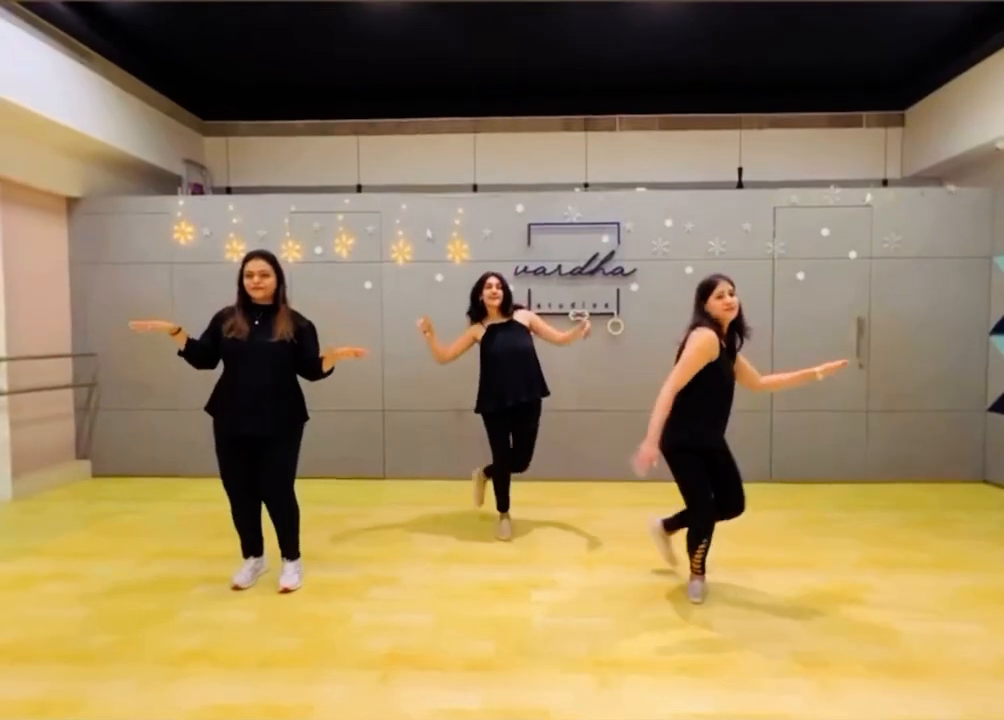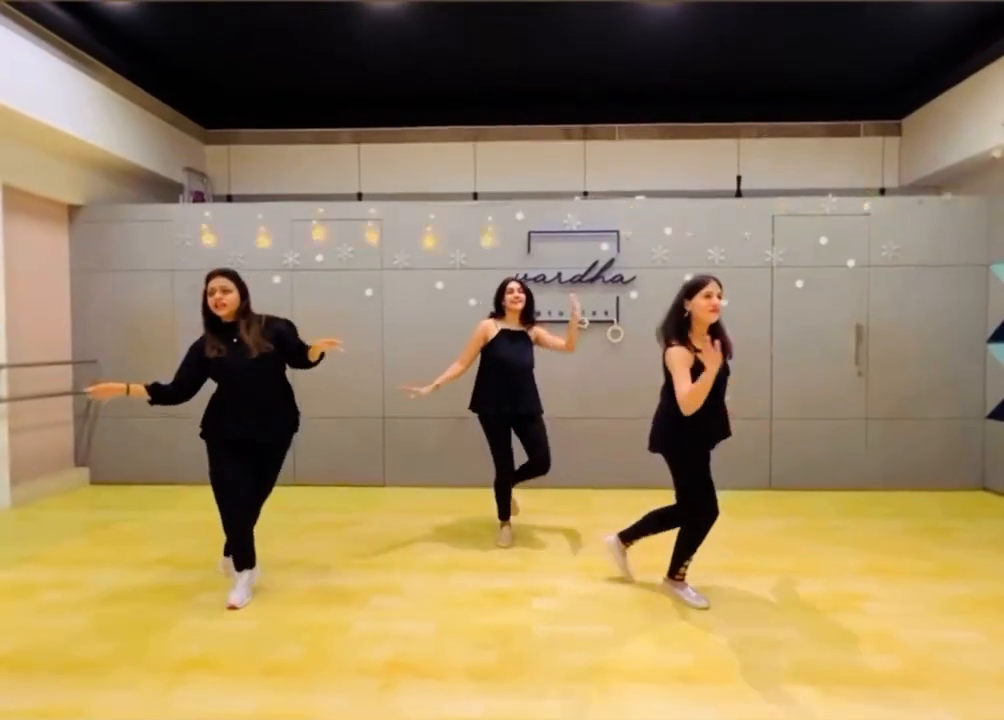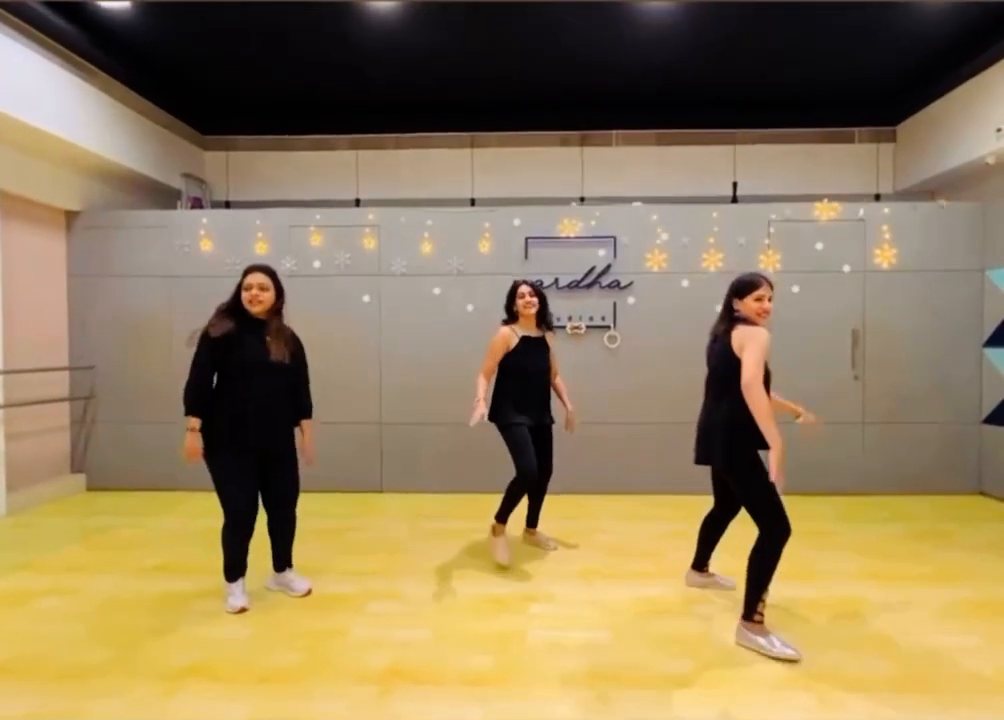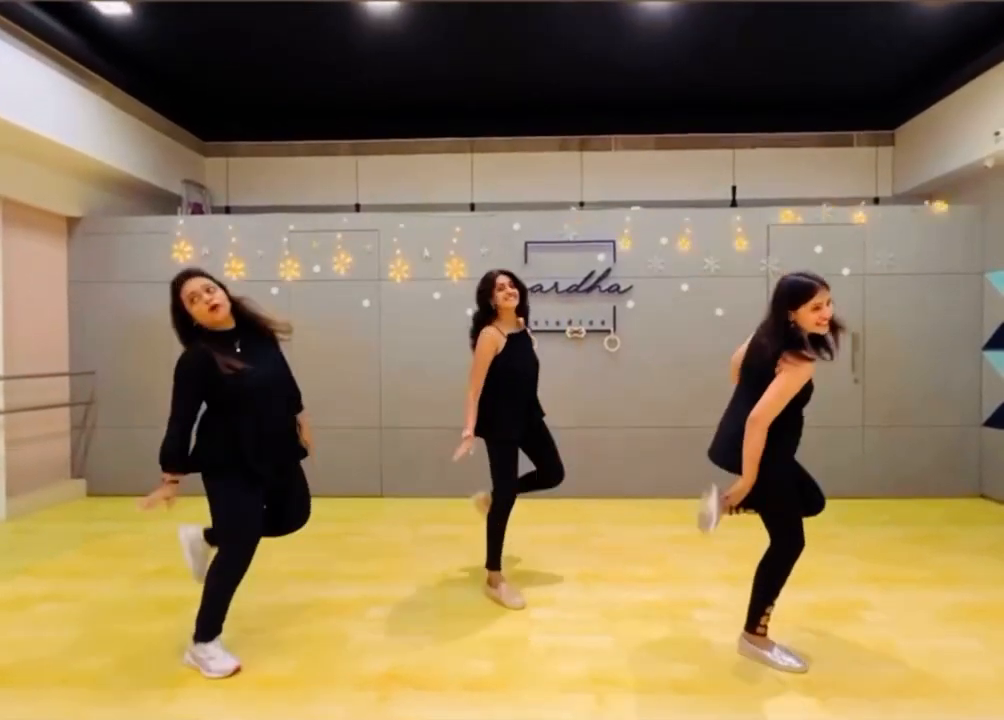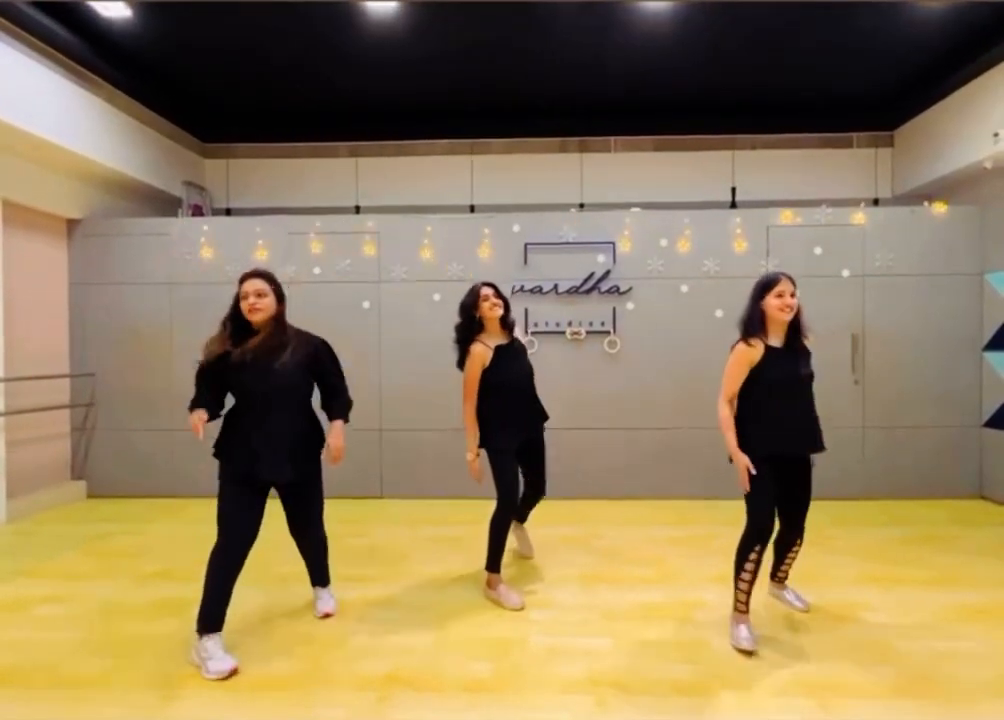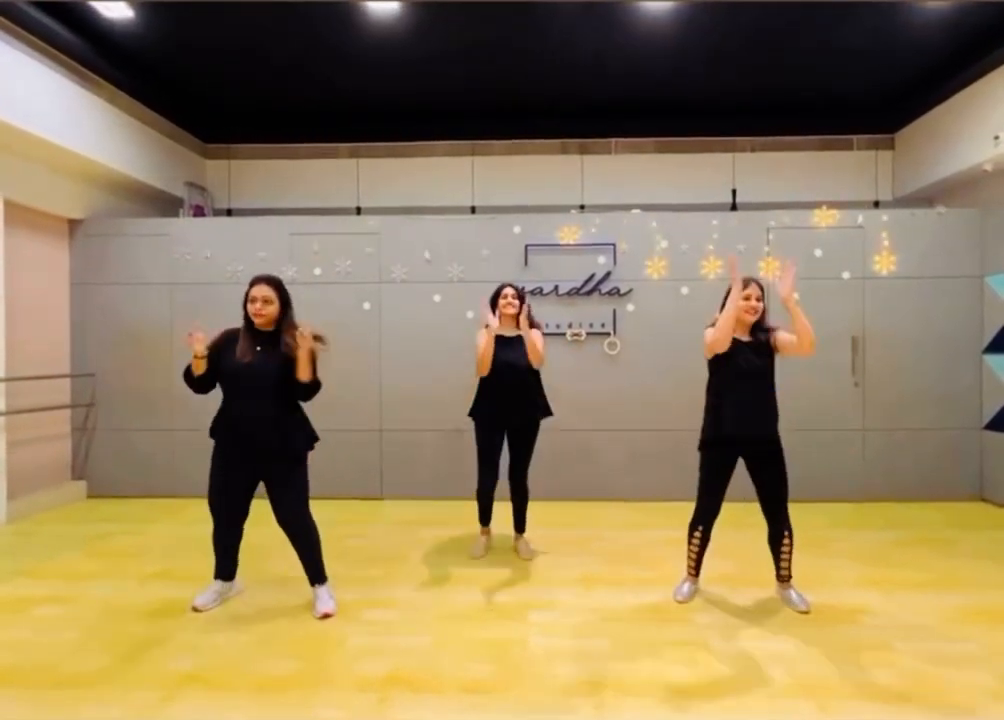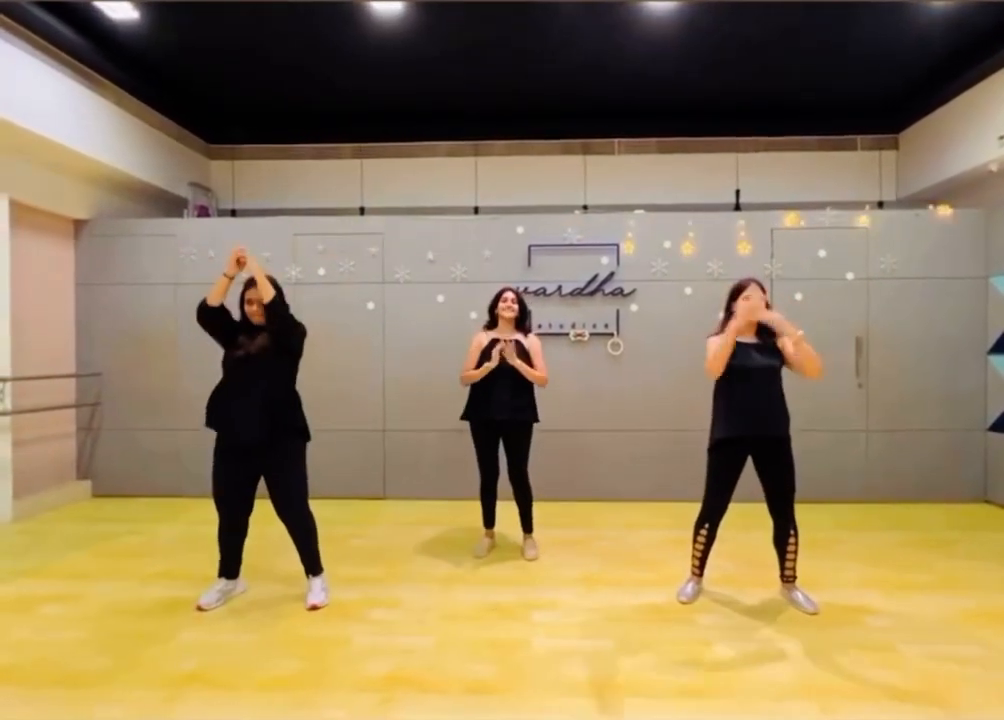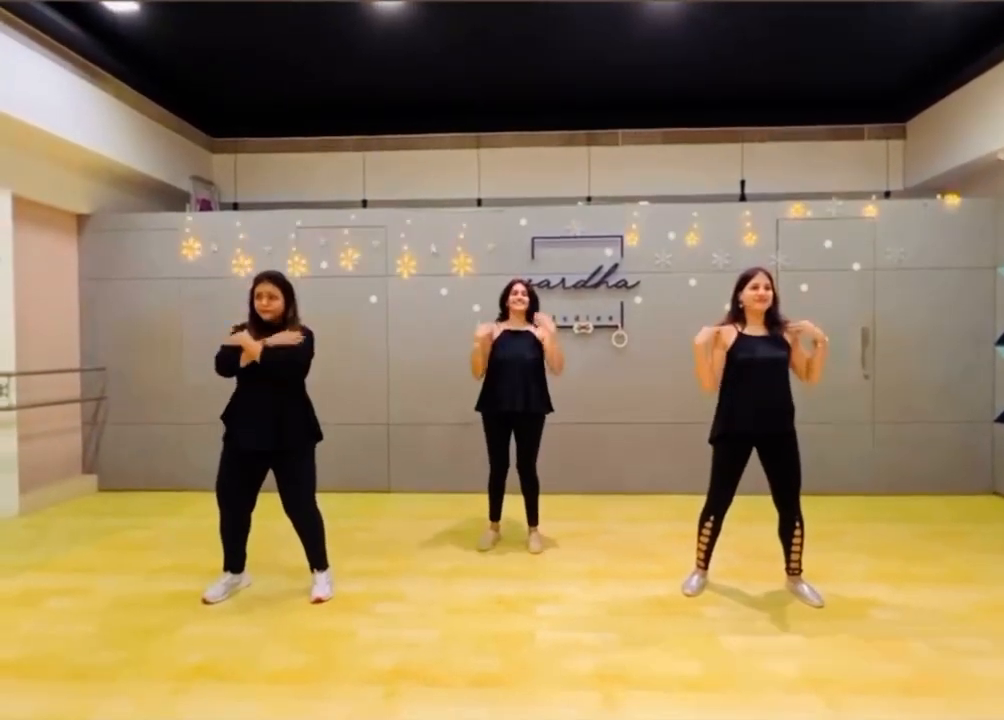
dt=0.5s
person 1, frame 1
left shoulder: (295, 324)
right shoulder: (226, 320)
left elbow: (311, 370)
right elbow: (203, 358)
left wrist: (335, 355)
right wrist: (174, 331)
left hip: (280, 424)
right hip: (232, 421)
left knee: (277, 491)
right knee: (240, 492)
left ankle: (292, 561)
right ankle: (252, 558)
person 1, frame 2
left shoulder: (274, 329)
right shoulder: (205, 346)
left elbow: (300, 357)
right elbow: (178, 390)
left wrist: (317, 348)
right wrist: (125, 389)
left hip: (274, 431)
right hip: (228, 434)
left knee: (254, 499)
right knee: (234, 502)
left ankle: (232, 555)
right ankle: (244, 573)
person 1, frame 3
left shoulder: (289, 340)
right shoulder: (222, 332)
left elbow: (299, 389)
right elbow: (199, 383)
left wrist: (305, 429)
right wrist: (193, 429)
left hip: (277, 439)
right hip: (228, 439)
left knee: (284, 506)
right knee: (240, 511)
left ankle: (282, 572)
right ankle: (234, 581)
person 1, frame 4
left shoulder: (260, 334)
right shoulder: (198, 358)
left elbow: (285, 382)
right elbow: (182, 421)
left wrist: (301, 421)
right wrist: (170, 479)
left hip: (277, 453)
right hip: (230, 463)
left knee: (294, 515)
right knee: (239, 546)
left ankle: (205, 539)
right ankle: (203, 644)
person 1, frame 5
left shoulder: (309, 346)
right shoulder: (227, 351)
left elbow: (335, 390)
right elbow: (208, 395)
left wrist: (336, 427)
right wrist: (200, 413)
left hip: (300, 455)
right hip: (243, 459)
left knee: (308, 530)
right knee: (232, 540)
left ankle: (322, 588)
right ankle: (207, 637)
person 1, frame 6
left shoulder: (294, 346)
right shoulder: (227, 340)
left elbow: (305, 393)
right elbow: (200, 384)
left wrist: (304, 357)
right wrist: (198, 357)
left hip: (283, 447)
right hip: (234, 446)
left knee: (295, 517)
right knee: (226, 516)
left ankle: (321, 587)
right ankle: (224, 581)
person 1, frame 7
left shoulder: (290, 334)
right shoulder: (234, 335)
left elbow: (276, 310)
right elbow: (207, 313)
left wrist: (256, 269)
right wrist: (230, 272)
left hip: (281, 438)
right hip: (234, 438)
left knee: (294, 509)
right knee: (231, 511)
left ankle: (316, 577)
right ankle: (229, 579)
person 1, frame 8
left shoulder: (300, 338)
right shoulder: (245, 332)
left elbow: (282, 369)
right elbow: (227, 365)
left wrist: (251, 347)
right wrist: (268, 341)
left hip: (291, 437)
right hip: (243, 436)
left knee: (300, 506)
right knee: (231, 504)
left ankle: (321, 573)
right ankle: (233, 573)
person 2, frame 1
left shoulder: (727, 342)
right shoulder: (705, 337)
left elbow: (756, 383)
right elbow: (670, 387)
left wrist: (814, 373)
right wrist: (652, 437)
left hip: (708, 437)
right hip: (683, 438)
left knee: (732, 503)
right knee: (703, 511)
left ankle: (665, 528)
right ankle: (696, 573)
person 2, frame 2
left shoulder: (716, 338)
right shoulder: (678, 348)
right elbow: (688, 403)
right wrist: (709, 372)
left hip: (697, 436)
right hip: (680, 437)
left knee: (689, 507)
right knee: (705, 509)
left ankle: (622, 540)
right ankle: (676, 578)
person 2, frame 3
left shoulder: (725, 335)
right shoulder: (754, 335)
right elbow: (751, 386)
left wrist: (793, 408)
right wrist: (775, 443)
left hip: (719, 437)
right hip: (734, 439)
left knee: (726, 506)
right knee: (776, 528)
left ankle: (699, 570)
right ankle: (751, 625)
person 2, frame 4
left shoulder: (768, 336)
right shoulder: (799, 360)
left elbow: (735, 364)
right elbow: (759, 420)
right wrist: (747, 479)
left hip: (745, 441)
right hip: (759, 451)
left knee: (811, 501)
right knee: (789, 541)
left ankle: (724, 501)
right ankle: (754, 637)
person 2, frame 5
left shoulder: (800, 344)
right shoulder: (749, 347)
right elbow: (725, 401)
left wrist: (811, 441)
right wrist: (734, 451)
left hip: (796, 449)
right hip: (759, 450)
left knee: (794, 525)
right knee: (760, 525)
left ankle: (778, 582)
right ankle: (739, 616)
person 2, frame 6
left shoulder: (771, 339)
right shoulder: (715, 336)
left elbow: (807, 345)
right elbow: (721, 340)
left wrist: (788, 296)
right wrist: (734, 288)
left hip: (763, 437)
right hip: (721, 436)
left knee: (778, 513)
right knee: (706, 510)
left ankle: (784, 584)
right ankle: (691, 577)
person 2, frame 7
left shoulder: (777, 341)
right shoulder: (721, 340)
left elbow: (814, 371)
right elbow: (713, 369)
left wrist: (790, 330)
right wrist: (738, 321)
left hip: (773, 436)
right hip: (730, 435)
left knee: (784, 513)
right knee: (712, 510)
left ankle: (789, 584)
right ankle: (695, 578)
person 2, frame 8
left shoulder: (786, 334)
right shoulder: (726, 334)
left elbow: (811, 377)
right elbow: (710, 385)
left wrist: (819, 342)
right wrist: (700, 347)
left hip: (778, 430)
right hip: (733, 430)
left knee: (790, 506)
right knee: (717, 502)
left ankle: (795, 577)
right ankle: (700, 571)
person 3, frame 1
left shoulder: (523, 316)
right shoulder: (477, 329)
left elbow: (558, 338)
right elbow: (444, 356)
left wrist: (579, 330)
right wrist: (428, 332)
left hip: (527, 399)
right hip: (495, 402)
left knee: (521, 460)
right knee: (502, 459)
left ankle: (484, 475)
right ankle: (503, 515)
person 3, frame 2
left shoulder: (532, 331)
right shoulder: (488, 327)
left elbow: (568, 346)
right elbow: (462, 364)
left wrist: (574, 320)
right wrist: (433, 385)
left hip: (526, 405)
right hip: (493, 407)
left knee: (542, 461)
right knee: (504, 466)
left ankle: (508, 489)
right ankle: (504, 522)
person 3, frame 3
left shoulder: (545, 335)
right shoulder: (506, 334)
left elbow: (554, 375)
right elbow: (485, 374)
left wrist: (567, 405)
right wrist: (480, 402)
left hip: (540, 415)
right hip: (512, 414)
left knee: (544, 473)
right knee: (528, 472)
left ankle: (531, 530)
right ankle: (498, 526)
person 3, frame 4
left shoulder: (522, 326)
right shoulder: (490, 335)
right elbow: (474, 389)
right wrist: (469, 431)
left hip: (528, 418)
right hip: (499, 423)
left knee: (553, 474)
right knee: (506, 496)
left ankle: (492, 498)
right ankle: (494, 579)
person 3, frame 5
left shoulder: (516, 336)
right shoulder: (478, 350)
right elbow: (469, 405)
right wrist: (472, 450)
left hip: (530, 424)
right hip: (499, 432)
left knee: (537, 489)
right knee: (508, 500)
left ankle: (518, 525)
right ankle: (493, 581)
person 3, frame 6
left shoulder: (533, 334)
right shoulder: (485, 335)
left elbow: (538, 362)
right elbow: (482, 370)
left wrist: (523, 325)
right wrist: (492, 330)
left hip: (526, 415)
right hip: (489, 414)
left knee: (519, 476)
right knee: (487, 475)
left ankle: (520, 536)
right ankle: (484, 532)
person 3, frame 7
left shoulder: (530, 340)
right shoulder: (482, 337)
left elbow: (542, 379)
right elbow: (465, 378)
left wrist: (514, 361)
right wrist: (491, 363)
left hip: (518, 416)
right hip: (484, 416)
left knee: (519, 475)
right knee: (488, 475)
left ankle: (528, 536)
right ankle: (489, 534)
person 3, frame 8
left shoulder: (539, 331)
right shoulder: (494, 330)
left elbow: (557, 369)
right elbow: (478, 373)
left wrist: (551, 334)
right wrist: (479, 343)
left hip: (531, 409)
right hip: (495, 409)
left knee: (527, 468)
right knee: (498, 468)
left ankle: (533, 530)
right ankle: (493, 527)
